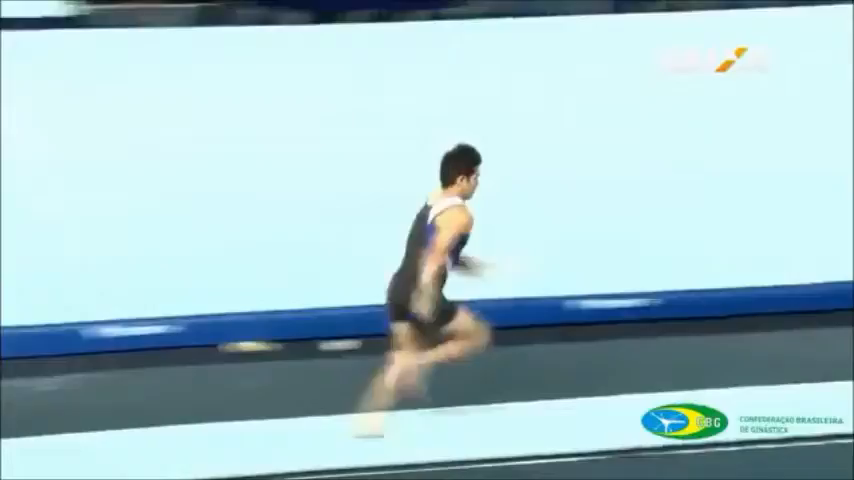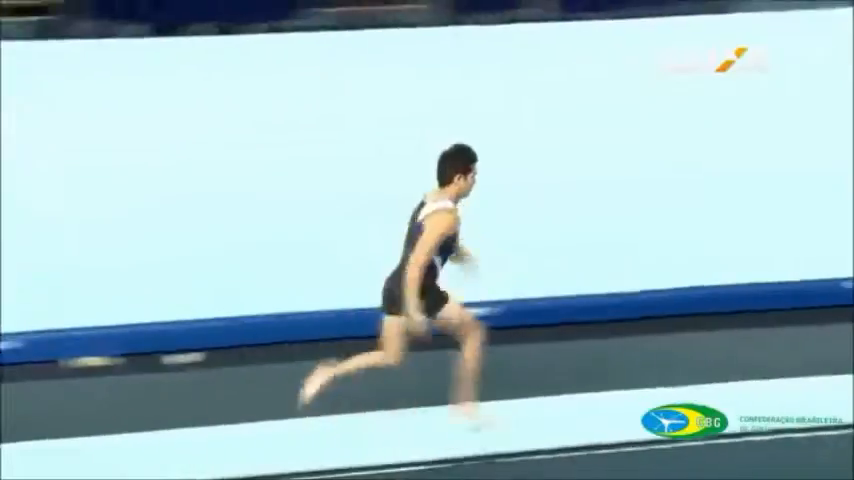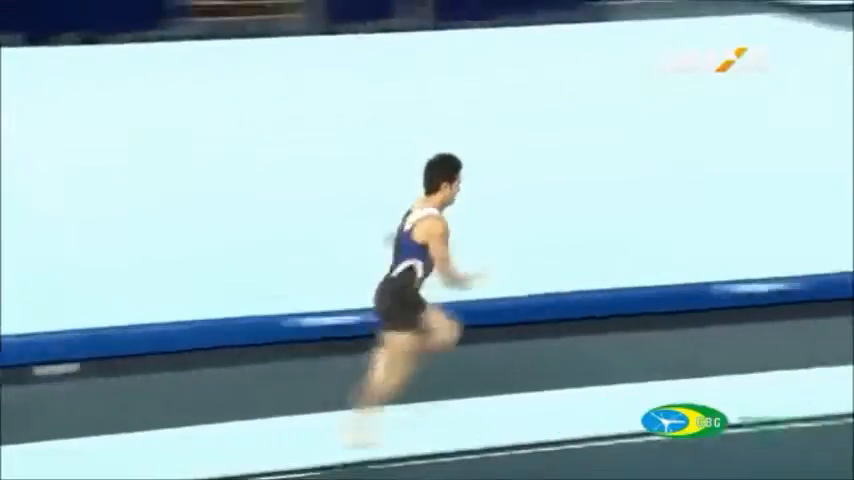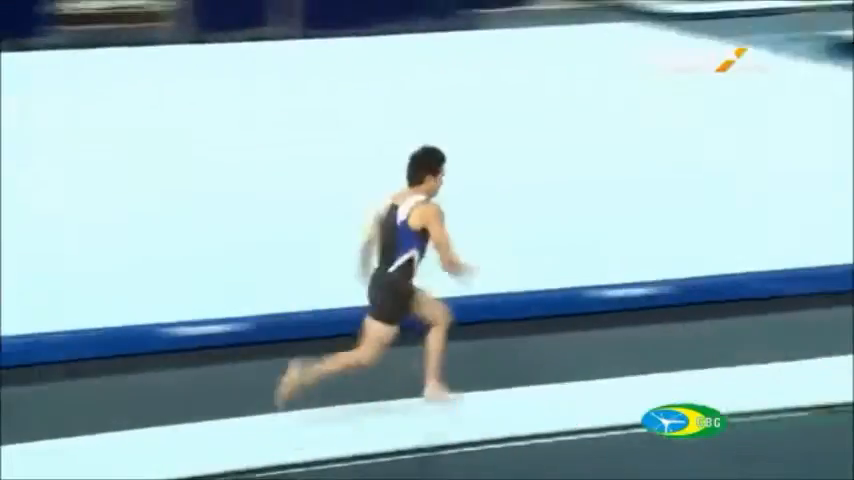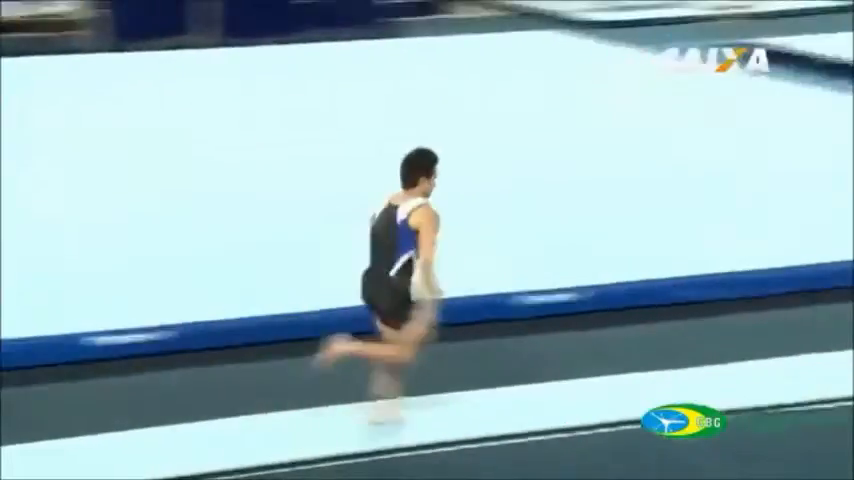
dt=0.1s
person 1, frame 1
left shoulder: (432, 204)
right shoulder: (459, 216)
right elbow: (434, 253)
left wrist: (467, 263)
right wrist: (424, 297)
left hip: (398, 288)
right hip: (419, 295)
left knee: (404, 354)
right knee: (478, 338)
left ankle: (370, 419)
right ankle: (413, 364)
person 1, frame 2
left shoulder: (430, 201)
right shoulder: (446, 217)
right elbow: (417, 261)
left wrist: (458, 252)
right wrist: (413, 309)
left hip: (398, 286)
right hip: (414, 292)
left knee: (392, 357)
right knee: (473, 332)
left ankle: (328, 372)
right ankle: (466, 404)
person 1, frame 3
left shoulder: (418, 208)
right shoulder: (435, 224)
right elbow: (445, 272)
right wrist: (464, 279)
left hip: (392, 290)
right hip: (399, 300)
left knee: (448, 333)
right knee: (397, 367)
left ankle: (384, 356)
right ankle: (361, 426)
person 1, frame 4
left shoulder: (393, 202)
right shoulder: (430, 211)
left elbow: (372, 239)
right elbow: (447, 260)
left wrist: (367, 272)
right wrist: (460, 268)
left hip: (383, 283)
right hip: (395, 289)
left knee: (441, 317)
right knee: (367, 356)
left ankle: (433, 385)
right ankle: (303, 373)
person 1, frame 5
left shoulder: (386, 205)
right shoulder: (426, 213)
right elbow: (426, 258)
right wrist: (430, 293)
left hip: (373, 283)
right hip: (391, 291)
left knee: (396, 347)
right knee: (402, 355)
left ankle: (386, 406)
right ankle: (346, 346)
